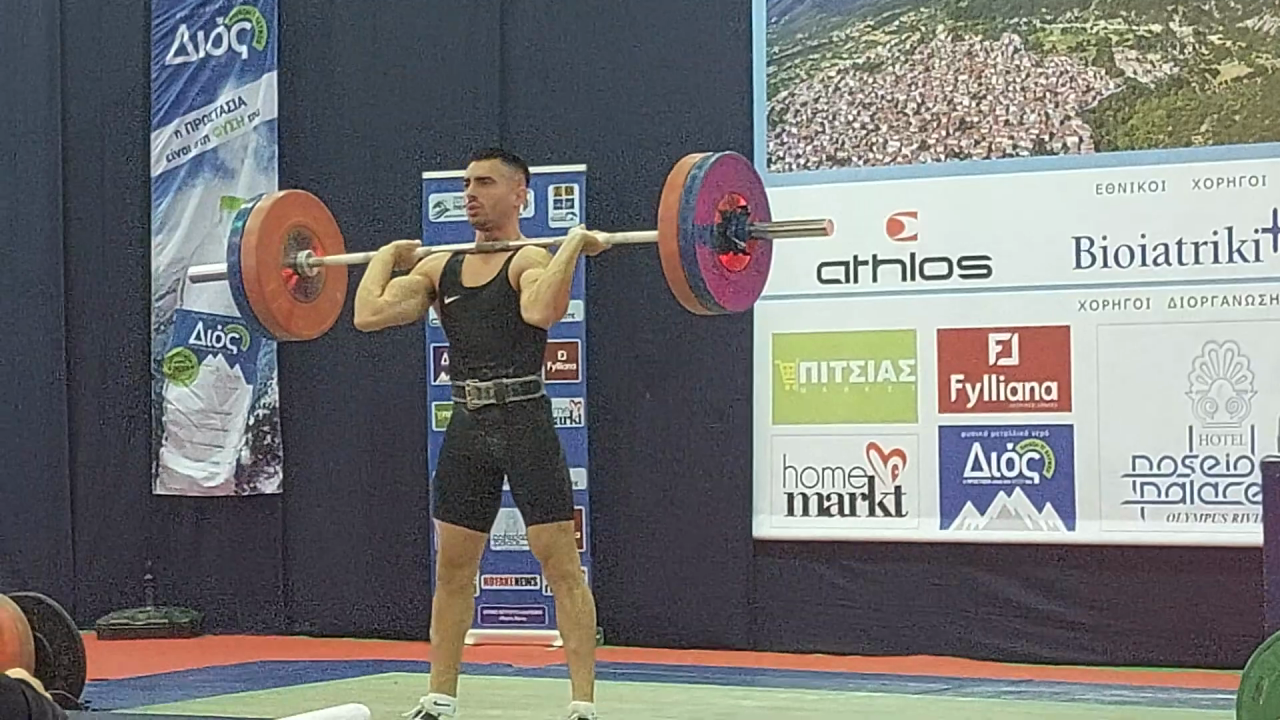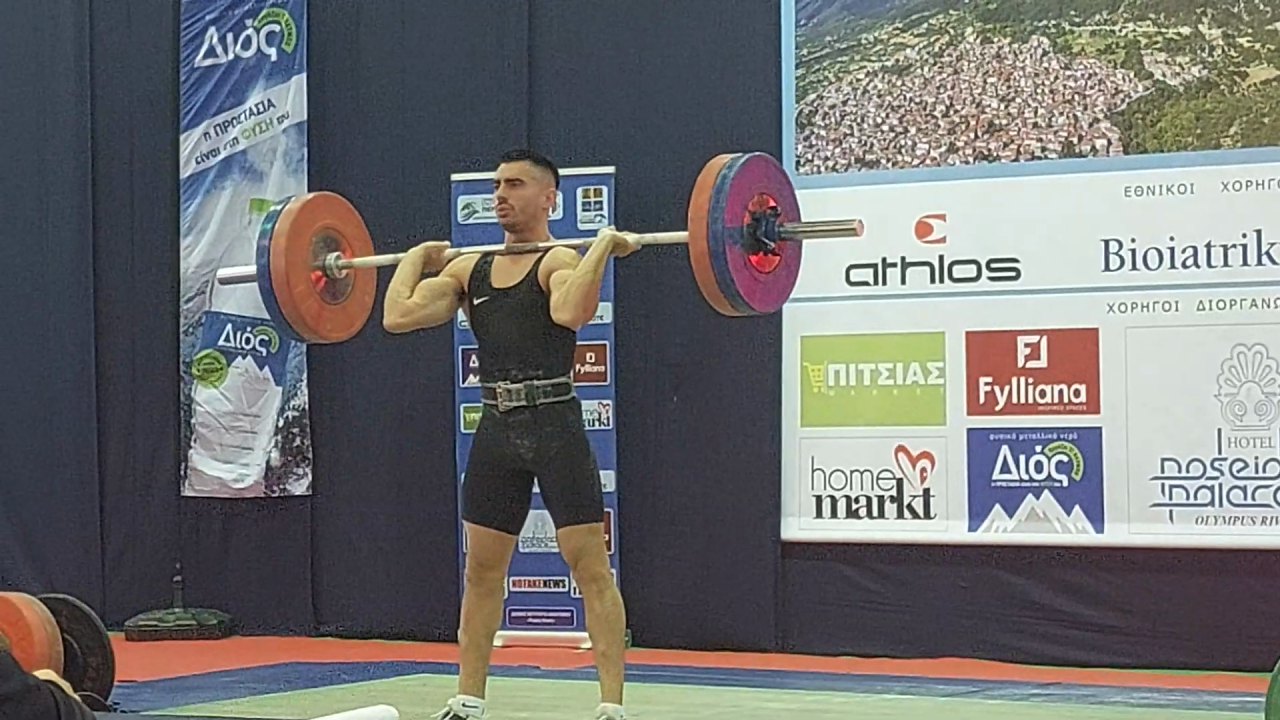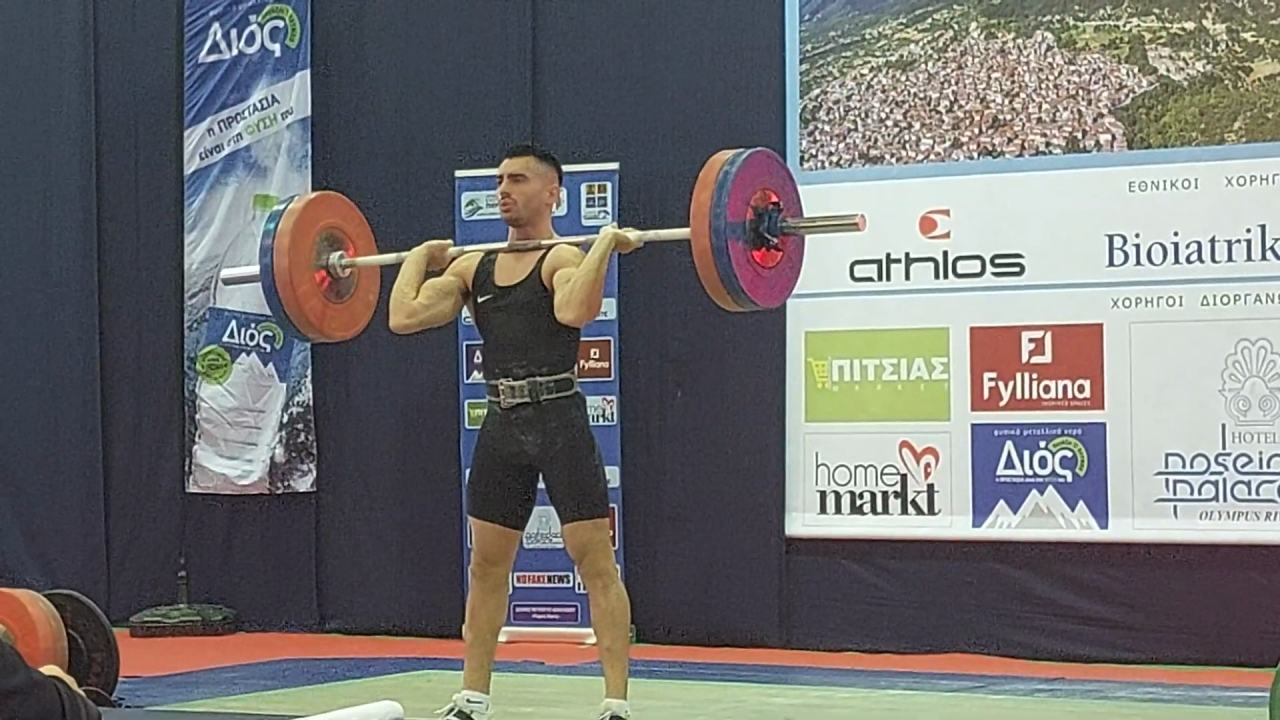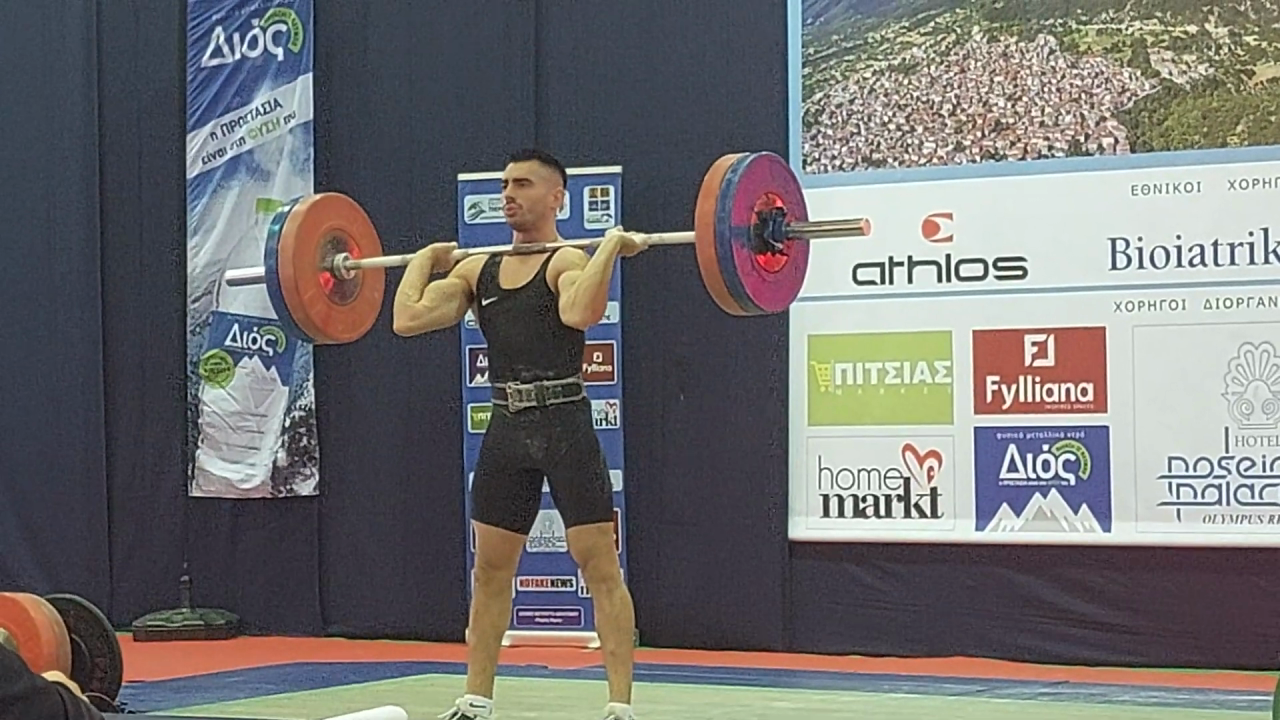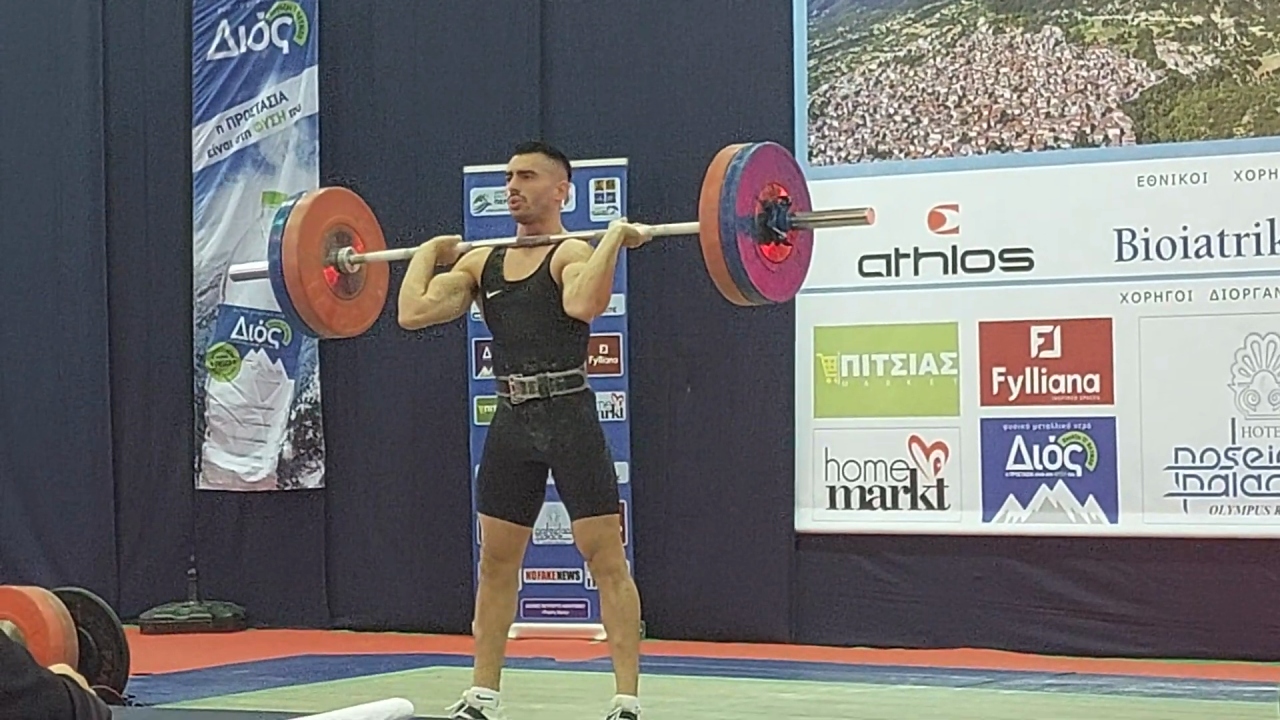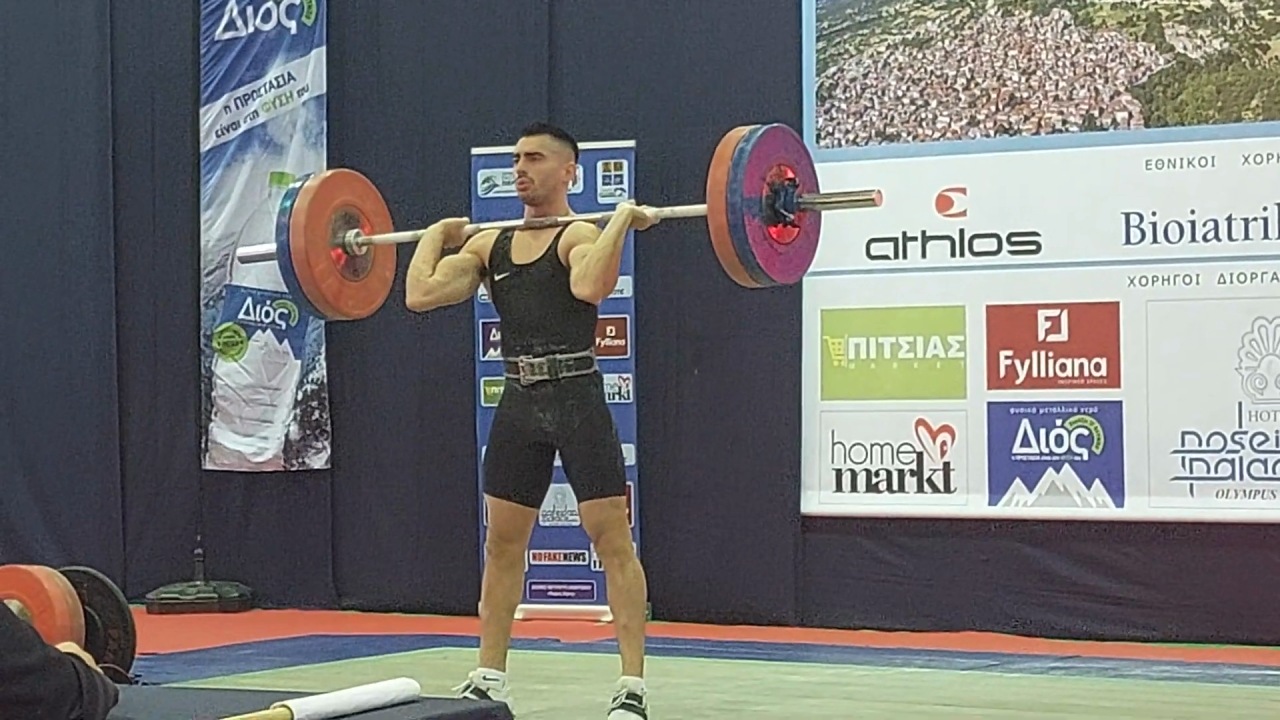
dt=0.7s
person 1, frame 1
left shoulder: (532, 260)
right shoulder: (439, 266)
left elbow: (539, 312)
right elbow: (369, 315)
left wrist: (573, 245)
right wrist: (385, 256)
left hip: (523, 421)
right hip: (466, 426)
left knee: (560, 565)
right knee: (451, 567)
person 1, frame 2
left shoulder: (561, 261)
right shoulder: (468, 268)
left elbow: (568, 312)
right elbow: (398, 316)
left wrist: (603, 244)
right wrist: (415, 258)
left hip: (553, 422)
right hip: (496, 428)
left knee: (590, 568)
right knee: (480, 571)
person 1, frame 3
left shoulder: (565, 258)
right shoulder: (473, 266)
left elbow: (573, 312)
right elbow: (404, 318)
left wrist: (606, 243)
right wrist: (419, 258)
left hip: (558, 420)
right hip: (501, 426)
left knee: (596, 564)
right knee: (486, 566)
person 1, frame 4
left shoulder: (570, 261)
right shoulder: (476, 270)
left elbow: (578, 314)
right elbow: (408, 320)
left wrist: (611, 246)
right wrist: (424, 259)
left hip: (563, 423)
right hip: (505, 428)
left knee: (600, 568)
right knee: (489, 571)
person 1, frame 5
left shoulder: (575, 253)
right shoulder: (481, 262)
left elbow: (582, 305)
right elbow: (412, 313)
left wrist: (615, 237)
right wrist: (427, 253)
left hip: (567, 415)
right hip: (510, 421)
left knee: (606, 560)
right knee: (495, 563)
person 1, frame 6
left shoulder: (583, 235)
right shoulder: (488, 244)
left elbow: (588, 287)
right elbow: (420, 295)
left wrist: (623, 219)
right wrist: (435, 236)
left hip: (575, 397)
right hip: (518, 402)
left knee: (613, 542)
right knee: (502, 544)
